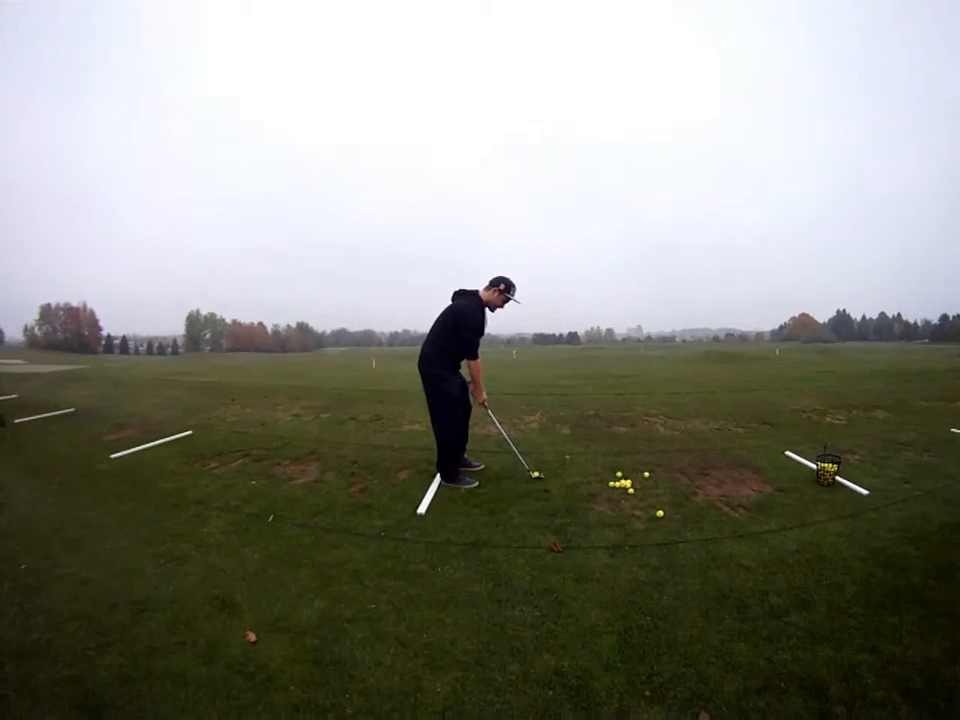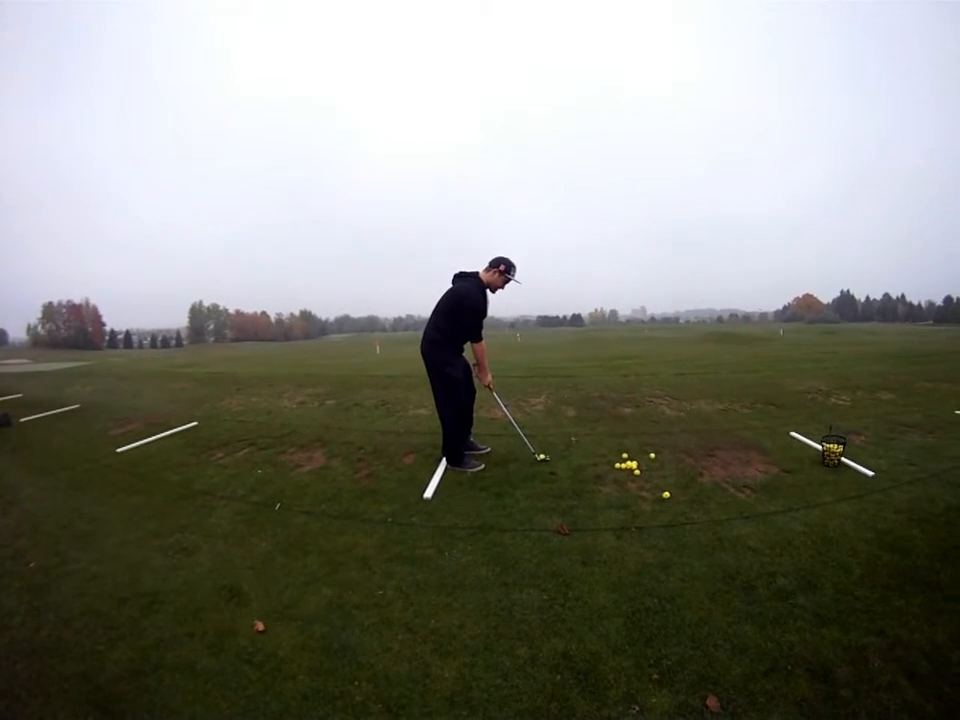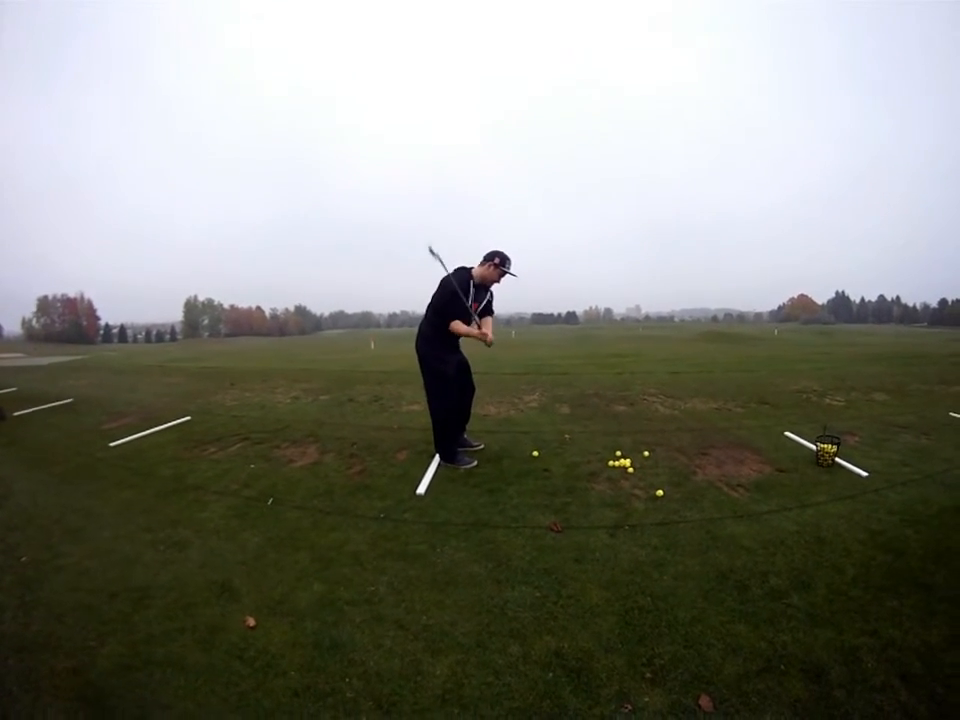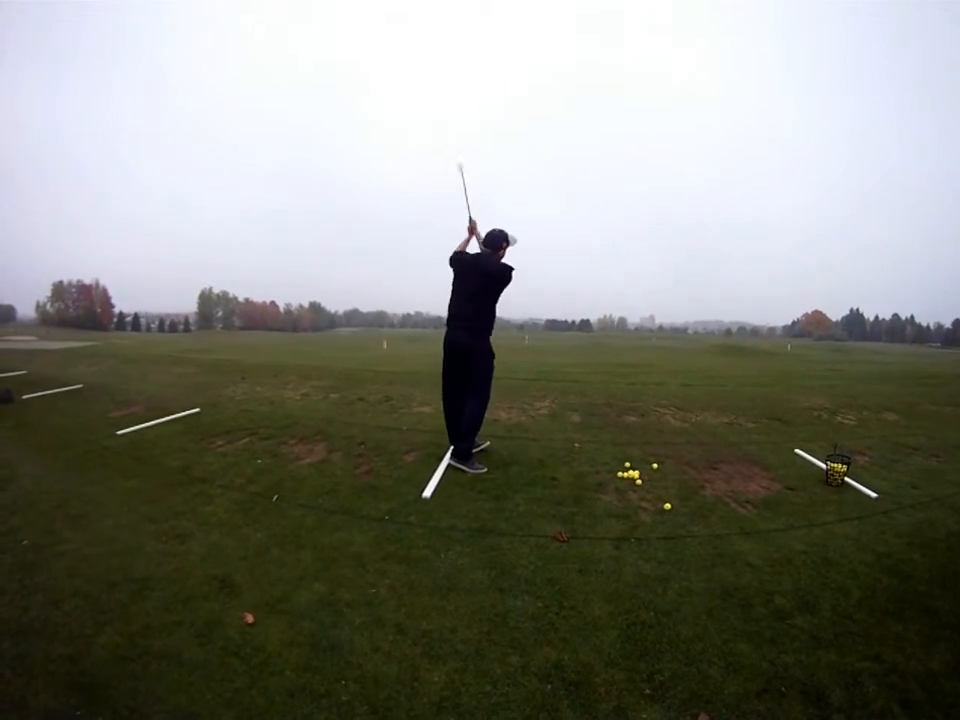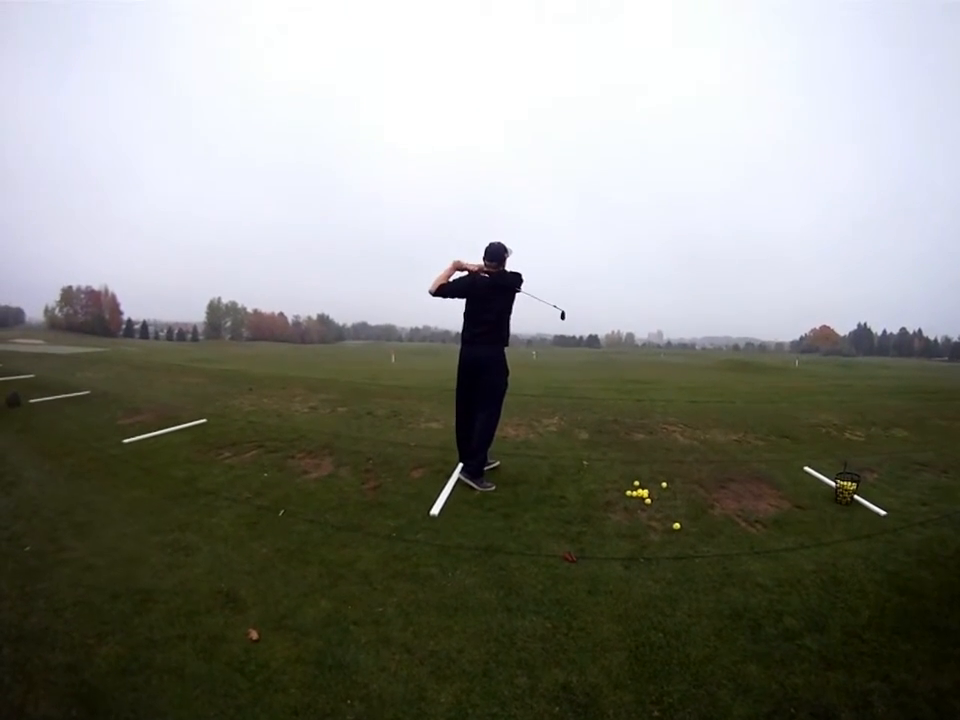
dt=1s
person 1, frame 1
left shoulder: (471, 305)
right shoulder: (470, 310)
left elbow: (468, 351)
right elbow: (472, 354)
left wrist: (474, 382)
right wrist: (480, 389)
left hip: (445, 365)
right hip: (436, 366)
left knee: (462, 410)
right knee: (449, 417)
left ankle: (458, 458)
right ankle: (449, 473)
person 1, frame 2
left shoulder: (472, 288)
right shoulder: (471, 293)
left elbow: (472, 333)
right elbow: (476, 337)
left wrist: (479, 364)
right wrist: (485, 371)
left hip: (448, 348)
right hip: (438, 350)
left knee: (467, 393)
right knee: (453, 401)
left ankle: (463, 440)
right ankle: (454, 457)
person 1, frame 3
left shoulder: (485, 291)
right shoulder: (454, 283)
left elbow: (487, 316)
right elbow: (452, 323)
left wrist: (487, 332)
right wrist: (475, 333)
left hip: (450, 346)
right hip: (432, 346)
left knee: (465, 390)
right knee: (445, 397)
left ankle: (457, 436)
right ankle: (447, 453)
person 1, frame 4
left shoulder: (462, 262)
right shoulder: (503, 272)
left wrist: (471, 235)
right wrist: (477, 234)
left hip: (452, 336)
right hip: (476, 341)
left knee: (454, 392)
right knee: (478, 395)
left ankle: (461, 441)
right ankle: (461, 453)
person 1, frame 5
left shoulder: (472, 282)
right shoulder: (513, 281)
left elbow: (435, 290)
left wrist: (454, 267)
right wrist: (477, 269)
left hip: (468, 353)
right hip: (493, 355)
left knee: (466, 408)
right knee: (488, 411)
left ankle: (471, 459)
right ankle: (472, 469)
